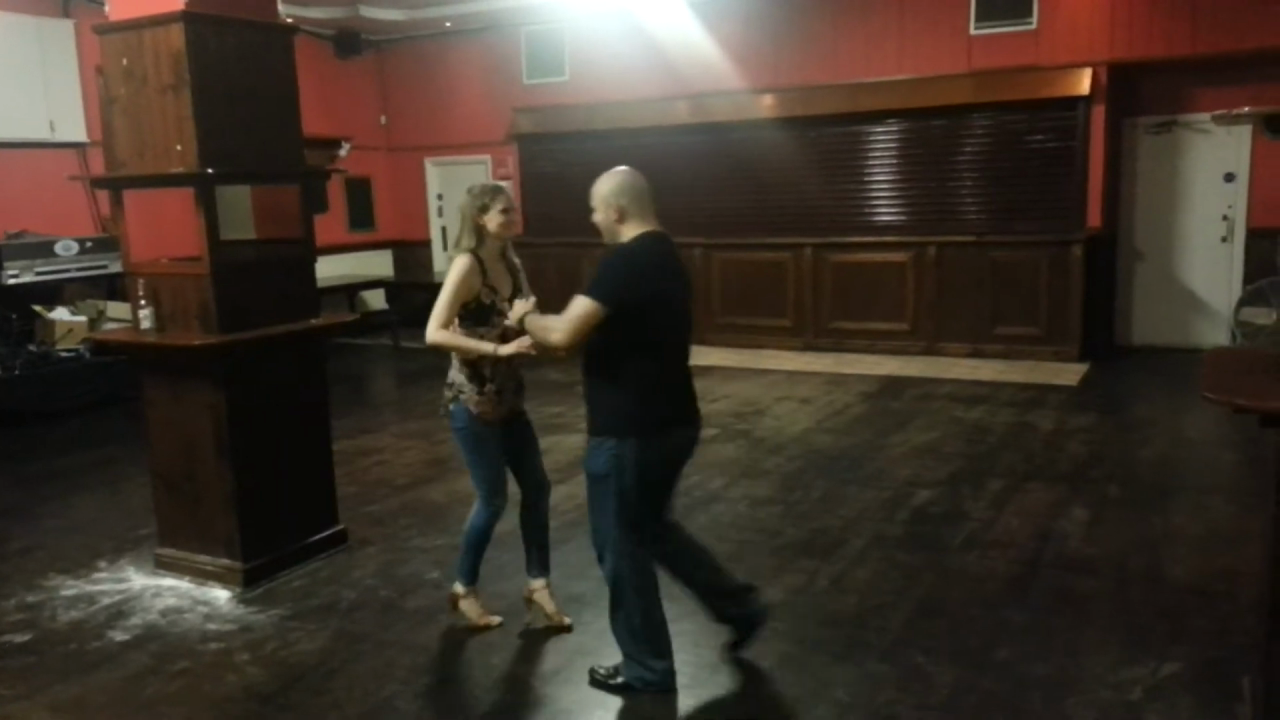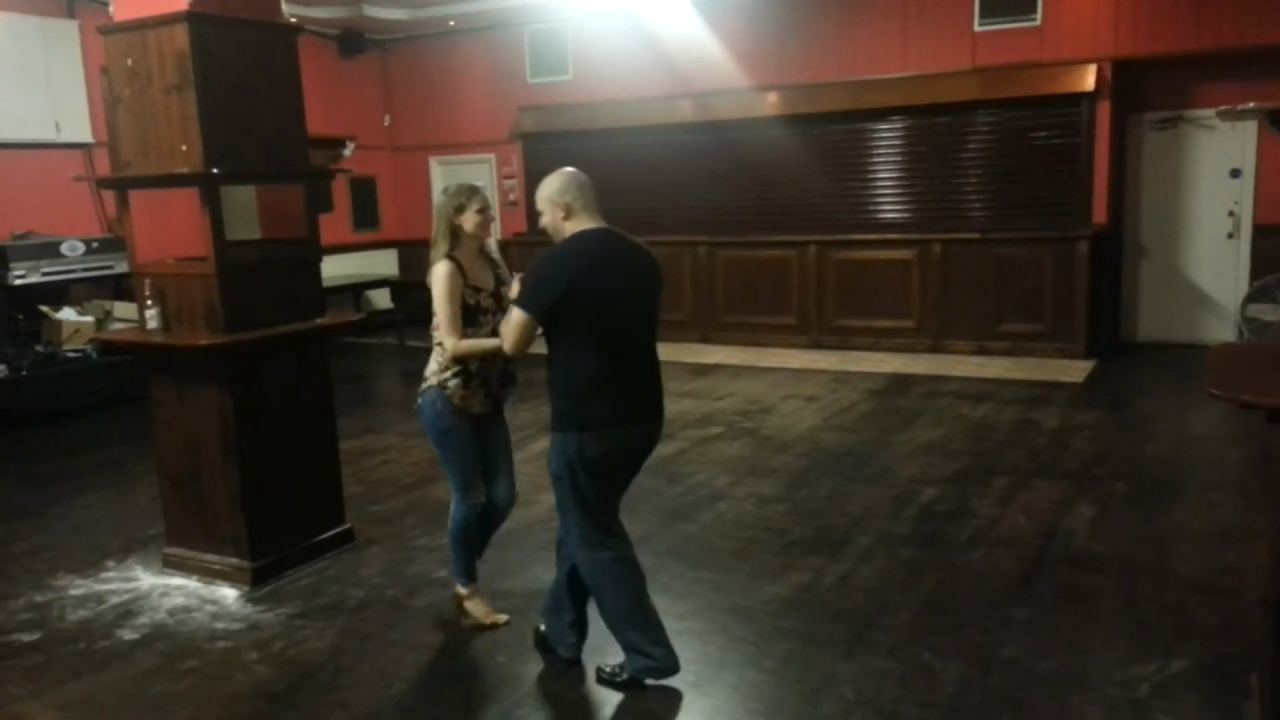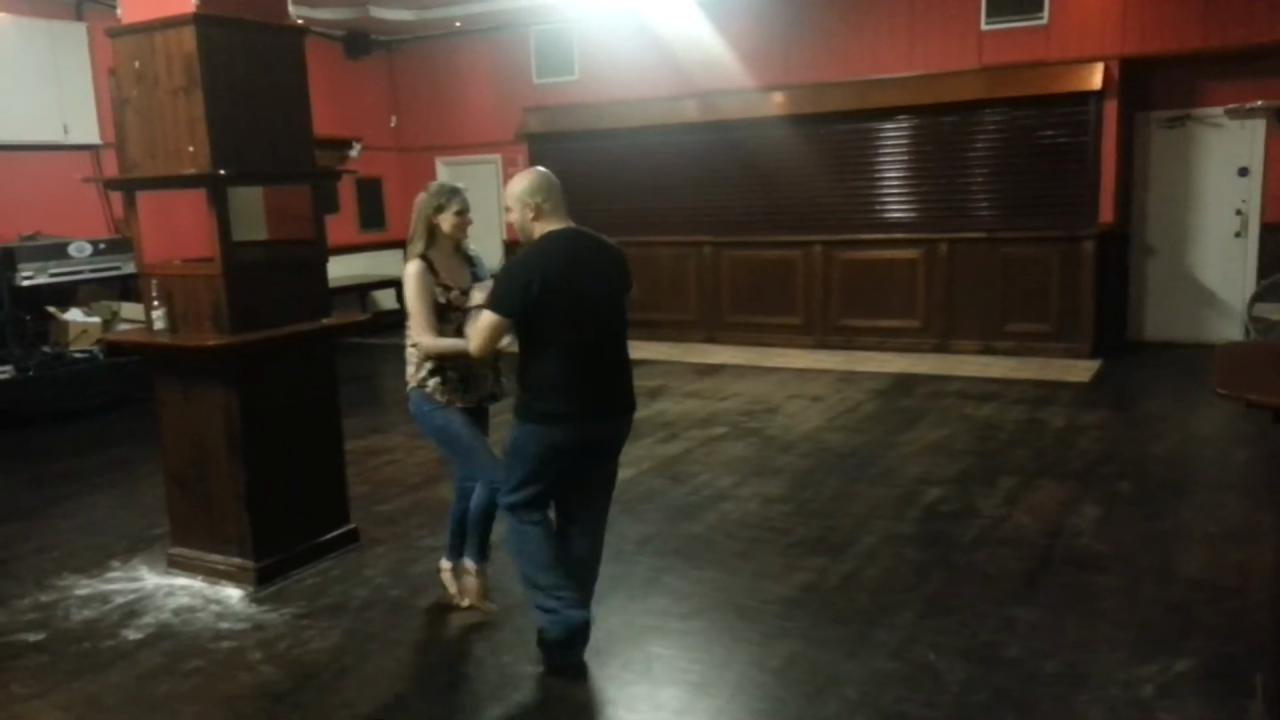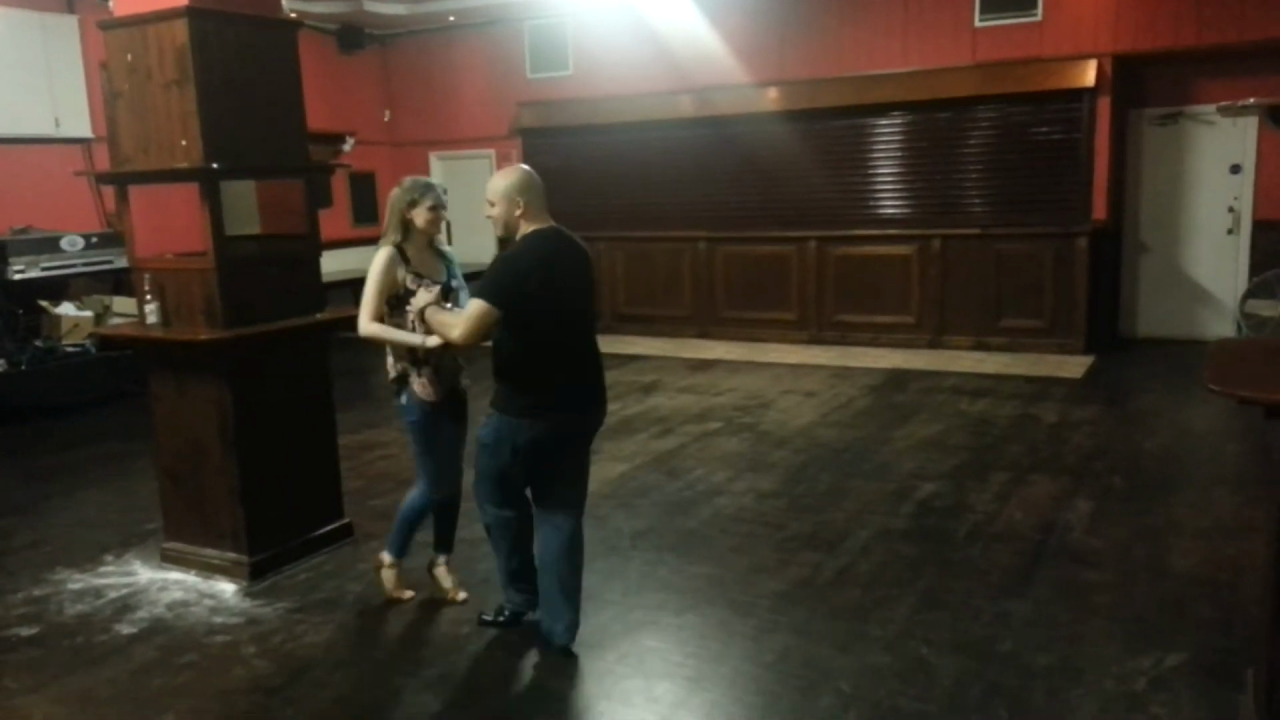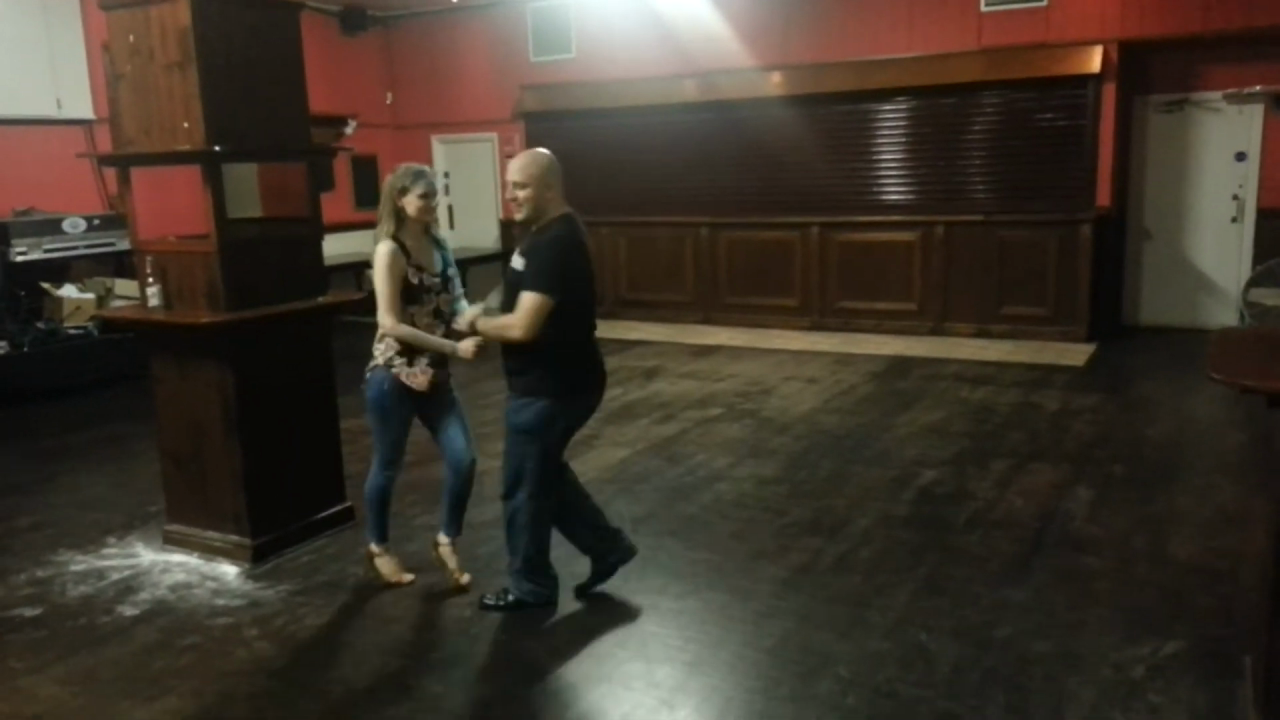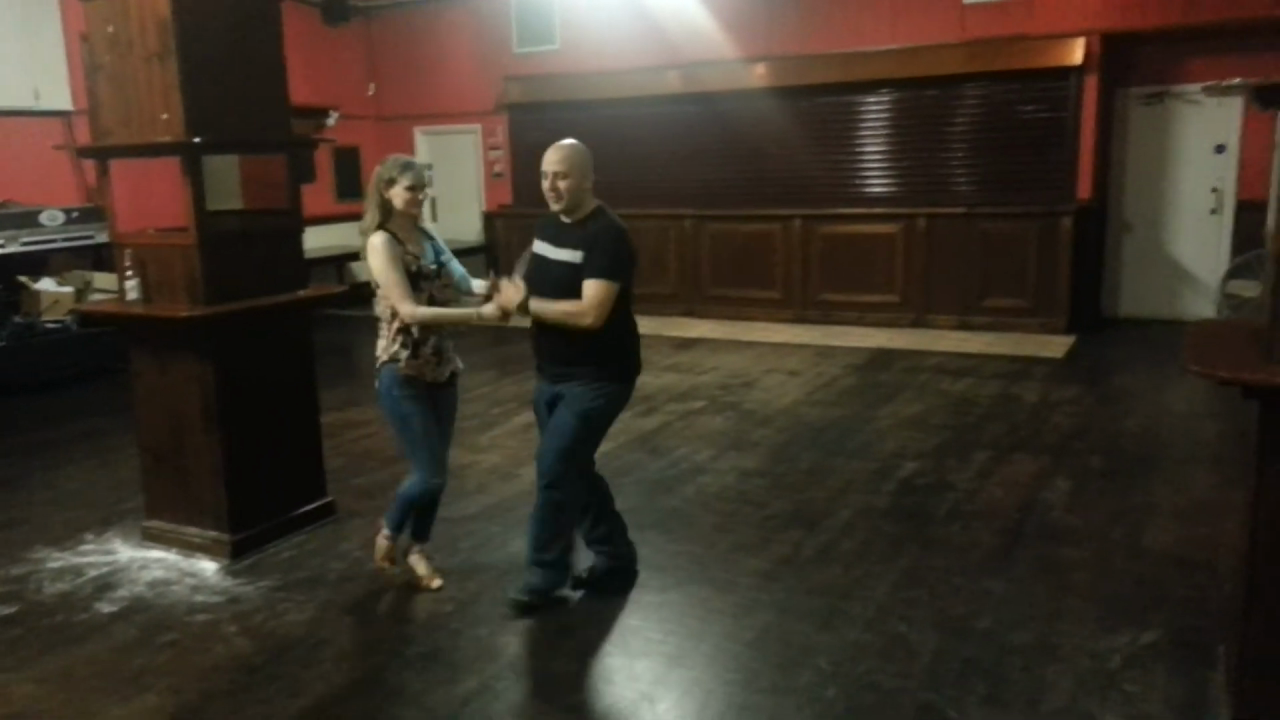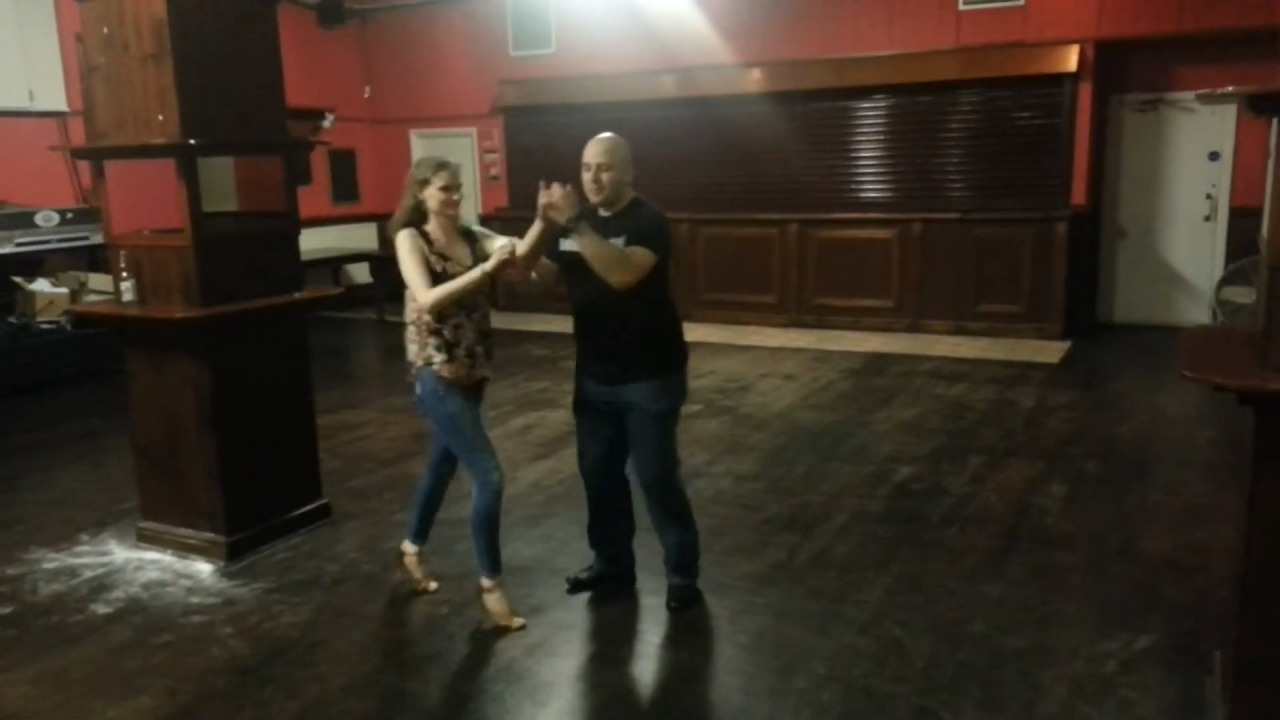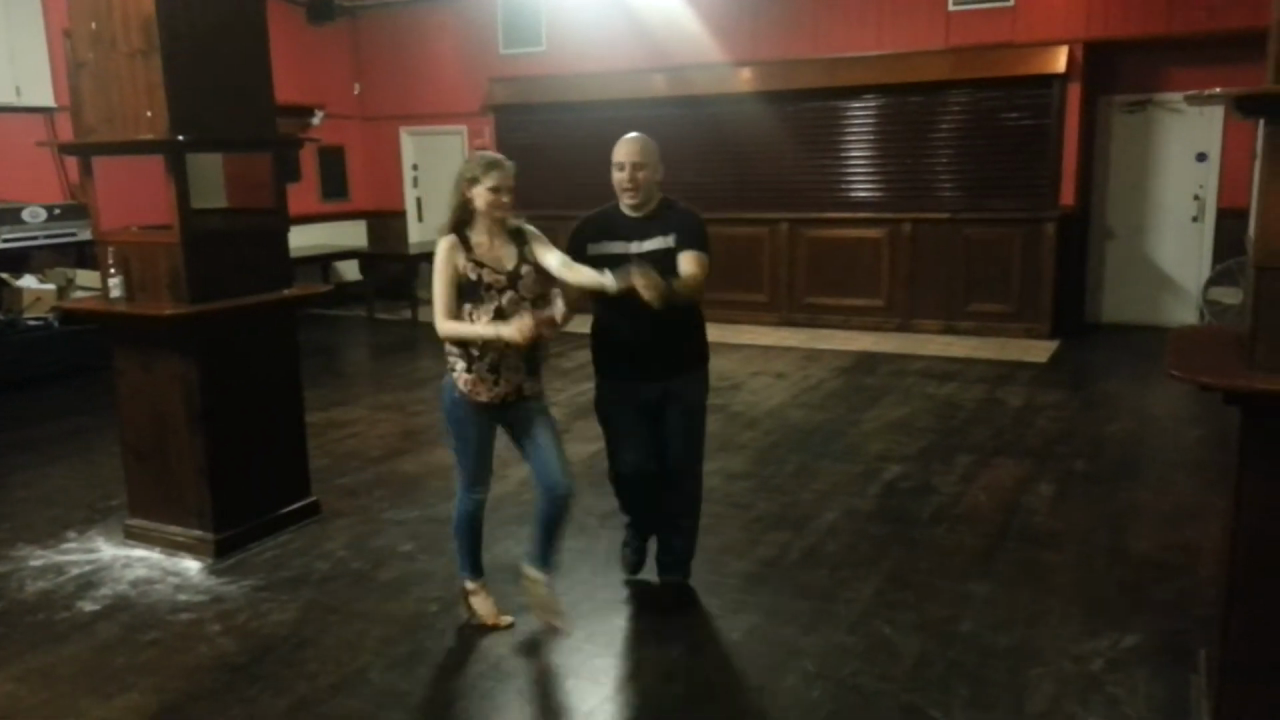
dt=0.3s
person 1, frame 1
left shoulder: (624, 264)
right shoulder: (666, 258)
left elbow: (566, 335)
left wrist: (527, 318)
right wrist: (550, 321)
left hip: (627, 431)
right hip: (673, 422)
left knee: (621, 548)
right knee: (651, 527)
left ankle: (647, 667)
right ankle: (737, 605)
person 1, frame 2
left shoulder: (557, 265)
right shoulder: (640, 258)
left elbow: (512, 343)
left wrist: (520, 302)
left hip: (586, 425)
right hip: (642, 416)
left knee: (595, 539)
right knee: (585, 524)
left ankle: (648, 654)
right ankle: (562, 632)
person 1, frame 3
left shoulder: (527, 266)
right shoulder: (609, 256)
left elbow: (480, 346)
left wrist: (480, 310)
left hip: (550, 419)
right hip: (611, 413)
left knee: (522, 509)
right knee: (584, 522)
left ankle: (563, 613)
right ankle: (568, 646)
person 1, frame 4
left shoulder: (516, 263)
right shoulder: (574, 252)
left elbow: (463, 333)
left wrist: (429, 307)
right wrist: (496, 320)
left hip: (526, 412)
right hip: (582, 406)
left knee: (500, 500)
right knee: (561, 511)
left ankle: (522, 599)
right ankle: (558, 624)
person 1, frame 5
left shoulder: (555, 246)
right shoulder: (548, 235)
left elbow: (523, 328)
left wrist: (476, 324)
right wrist: (487, 319)
left hip: (550, 389)
right hip: (548, 384)
left knee: (522, 486)
right knee: (547, 474)
left ankle: (530, 585)
right ankle: (607, 546)
person 1, frame 6
left shoulder: (607, 236)
right shoulder: (547, 226)
left elbow: (590, 314)
right elbow: (534, 281)
left wrist: (525, 304)
right wrist: (512, 291)
left hip: (597, 377)
right hip: (554, 375)
left knee: (555, 468)
right knee: (570, 468)
left ankle: (547, 577)
right ankle: (614, 558)
person 1, frame 7
left shoulder: (648, 222)
right shoulder: (570, 225)
left elbow: (622, 275)
right elbow: (538, 273)
left wrist: (576, 225)
left hip: (651, 376)
right hip: (595, 376)
left knee: (656, 476)
right knee: (598, 472)
left ankle: (682, 574)
right ankle: (611, 565)
person 1, frame 8
left shoulder: (684, 222)
right shoulder: (591, 227)
left elbow: (695, 281)
left wrist: (665, 290)
left hip: (679, 374)
right hip: (618, 374)
left knee: (679, 471)
right knee: (630, 468)
left ankle: (674, 569)
right ankle: (640, 528)
person 2, frame 1
left shoulder: (511, 263)
right shoulder: (466, 266)
left elbow: (524, 324)
right elbow: (435, 334)
right wrist: (497, 348)
left hip: (507, 397)
right hip: (472, 400)
left knee: (537, 489)
right knee: (493, 499)
left ankle: (538, 587)
right ankle: (463, 591)
person 2, frame 2
left shoulder: (492, 261)
right shoulder: (447, 270)
left elbow: (511, 315)
right elbow: (453, 346)
left hip: (487, 396)
right hip: (447, 398)
left knee: (503, 493)
right knee: (469, 495)
left ankle: (467, 561)
right ankle: (465, 589)
person 2, frame 3
left shoulder: (472, 261)
right shoulder: (419, 270)
right elbow: (427, 341)
left hip: (473, 390)
right hip: (433, 394)
left knee: (471, 481)
right knee: (492, 476)
left ankle: (453, 566)
right ankle: (473, 565)
person 2, frame 4
left shoulder: (444, 257)
right shoulder: (390, 258)
left elbow: (467, 311)
right elbow: (366, 325)
right wrist: (422, 340)
left hip: (448, 381)
right hip: (417, 385)
left knee: (451, 479)
right knee: (434, 483)
left ankle: (440, 561)
right ankle: (389, 559)
person 2, frame 5
left shoulder: (437, 244)
right shoulder: (389, 250)
left elbow: (454, 298)
right elbow: (393, 325)
right wrist: (453, 348)
left hip: (433, 373)
right hip: (392, 375)
left knee: (463, 459)
right knee: (387, 467)
left ankle: (447, 541)
right ankle: (378, 547)
person 2, frame 6
left shoulder: (427, 237)
right shoulder: (381, 242)
left elbow: (461, 282)
right elbow: (409, 311)
left wrist: (492, 291)
right wrist: (479, 315)
left hip: (441, 367)
right hip: (401, 373)
left knee: (436, 470)
right knee: (429, 472)
left ankle: (417, 548)
right ankle: (389, 532)
person 2, frame 7
left shoulder: (473, 236)
right shoulder: (410, 239)
left elbow: (518, 252)
right elbow: (427, 300)
left wrist: (543, 222)
right wrist: (485, 269)
left hip: (472, 372)
right hip: (437, 376)
left knee: (442, 467)
right knee: (489, 478)
left ankle: (411, 548)
right ankle: (490, 585)
person 2, frame 8
left shoulder: (525, 237)
right shoulder: (452, 247)
left elbow: (566, 268)
right elbow: (444, 324)
left wrist: (611, 281)
right wrist: (503, 333)
left hip: (522, 386)
right hip: (470, 387)
left knee: (559, 485)
right knee: (475, 490)
left ankle: (537, 573)
right ankle: (473, 585)
